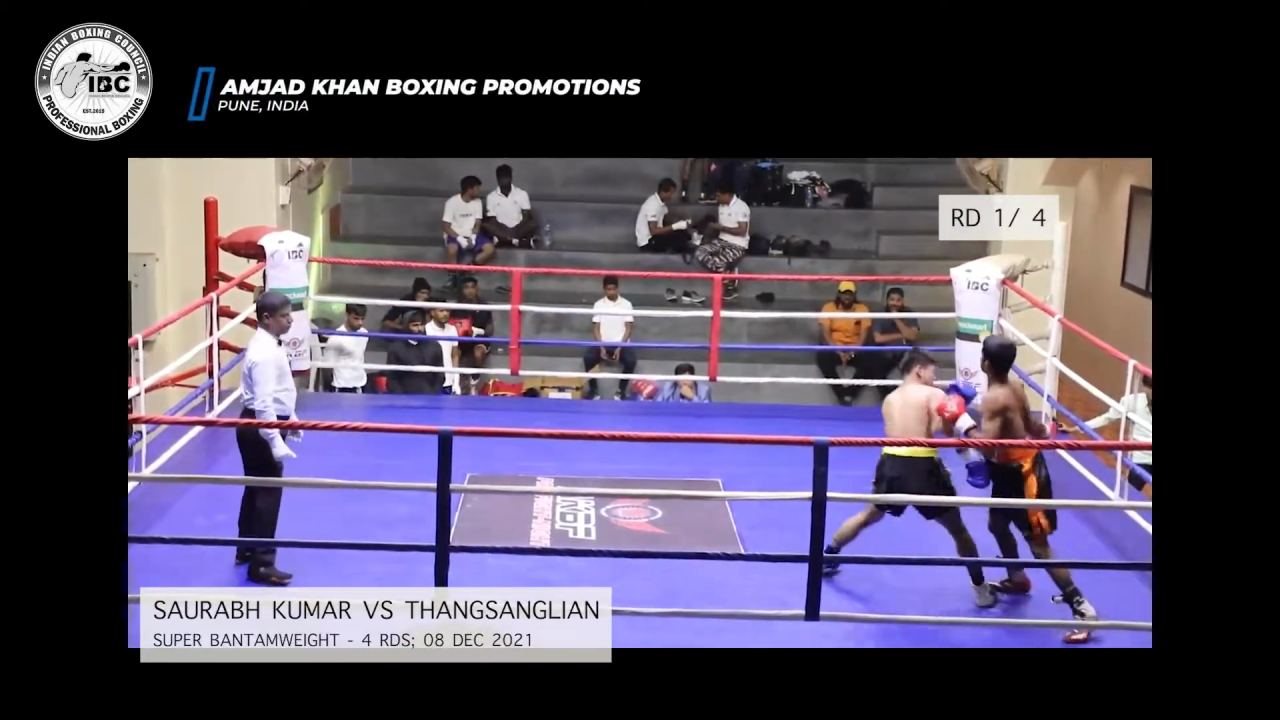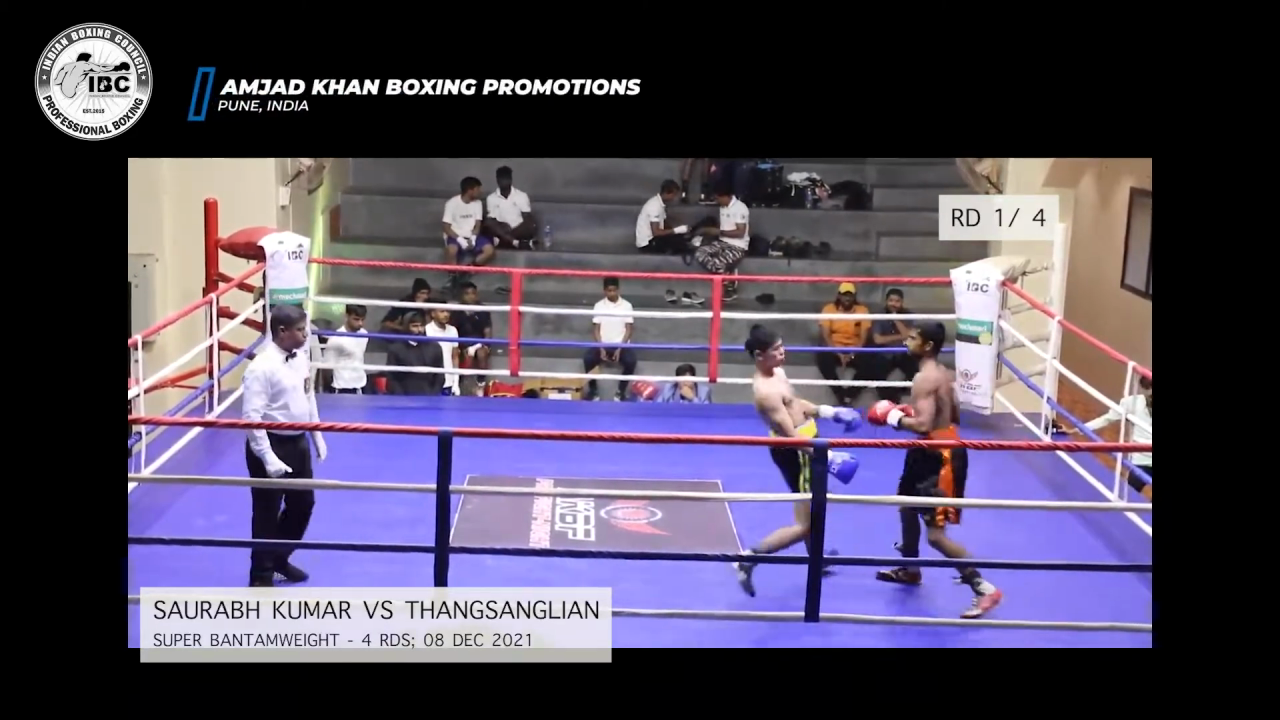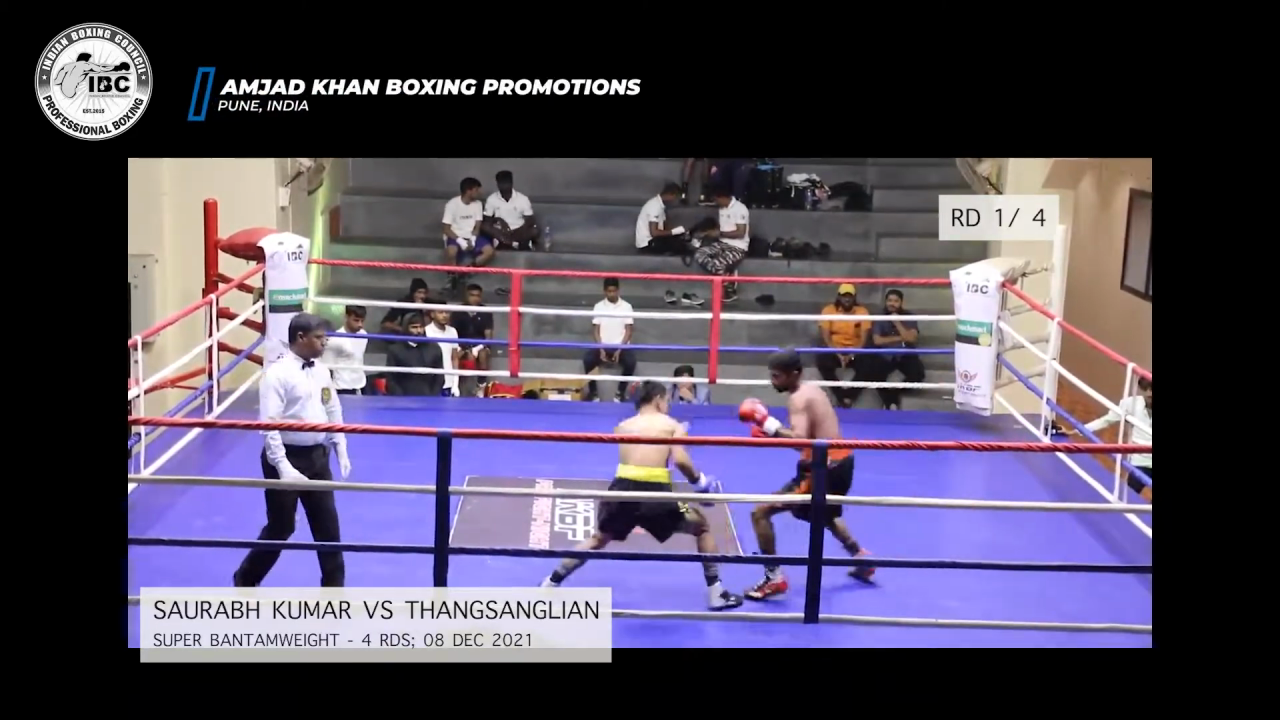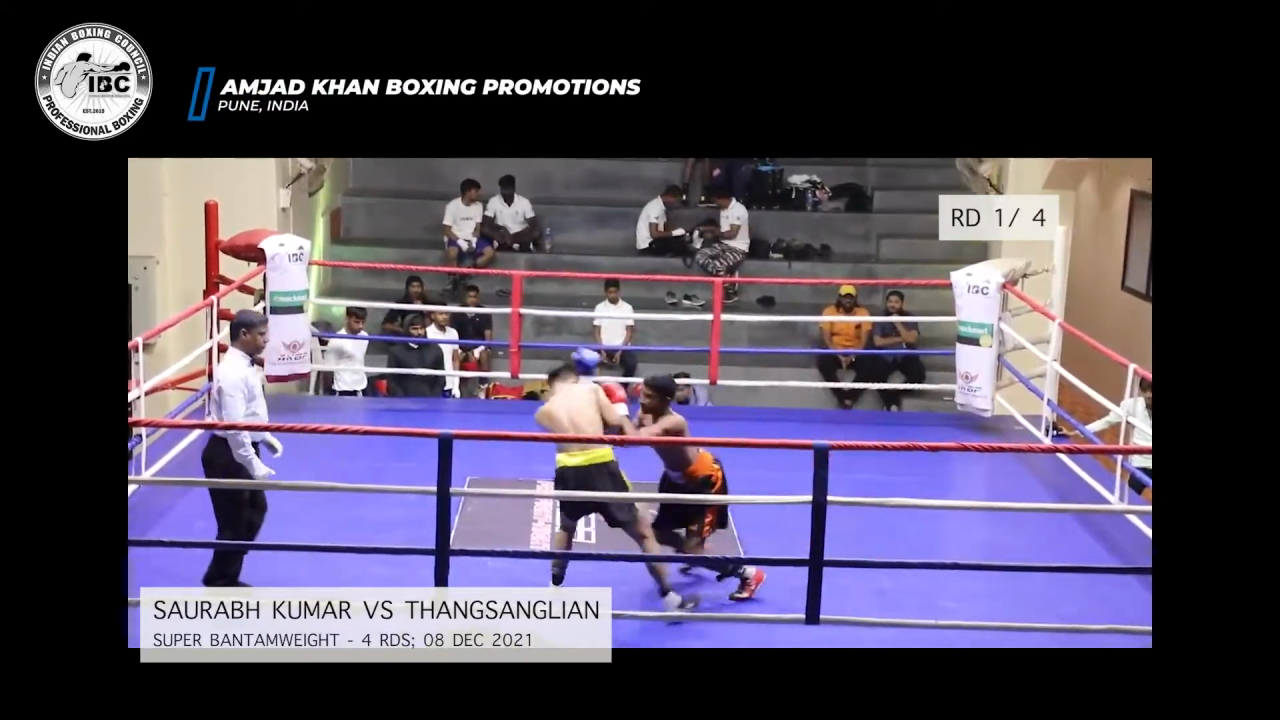
dt=0.5s
person 1, frame 1
left shoulder: (267, 344)
right shoulder: (265, 352)
right elbow: (263, 403)
left wrist: (291, 418)
right wrist: (276, 442)
left hip: (254, 426)
right hip: (261, 428)
left knee: (256, 490)
right knee: (268, 493)
left ankle: (247, 548)
right ankle: (261, 564)
person 1, frame 2
left shoulder: (301, 360)
right shoulder: (261, 367)
right elbow: (252, 417)
left wrist: (318, 436)
right wrist: (267, 457)
left hip: (298, 442)
right hip: (271, 445)
left knee: (303, 504)
right knee: (267, 513)
left ankle: (280, 557)
right ankle: (261, 579)
person 1, frame 3
left shoulder: (321, 371)
right shoulder: (277, 375)
left elbow: (334, 413)
right elbow: (268, 425)
left wrist: (341, 450)
right wrist: (283, 466)
left hip: (317, 457)
right hip: (287, 459)
left knee: (328, 526)
right knee: (280, 528)
left ankle: (333, 589)
right ankle: (245, 580)
person 1, frame 4
left shoulder: (243, 366)
right shoulder: (232, 372)
right elbow: (235, 424)
left wrist: (267, 437)
right wrist: (254, 465)
left hip: (241, 452)
right hip: (229, 455)
left knee: (254, 512)
right knee: (234, 523)
left ankle: (223, 576)
right ankle: (221, 590)
person 2, frame 1
left shoulder: (994, 399)
right shoulder: (1013, 390)
left elbow: (986, 446)
right elbow: (1033, 429)
left hip: (1022, 470)
right hip: (1008, 467)
left knee: (1039, 548)
right knee: (996, 525)
left ankle: (1083, 610)
right ankle: (1017, 578)
person 2, frame 2
left shoulder: (925, 378)
right shoulder: (942, 373)
left elbow: (924, 426)
right elbow: (953, 417)
left wrist: (893, 417)
right wrist: (908, 414)
left hip: (939, 456)
right hip: (935, 453)
left knee: (936, 533)
right knee: (907, 509)
left ankle: (984, 590)
right ankle: (908, 570)
person 2, frame 3
left shoulder: (798, 398)
right shoulder: (813, 391)
left elbow: (798, 438)
left wrist: (767, 423)
right wrist: (771, 429)
left hip: (824, 467)
right hip: (841, 463)
left knee: (760, 514)
right knee: (826, 517)
left ankle: (774, 579)
right ankle: (862, 561)
person 2, frame 4
left shoulder: (672, 422)
right shoulder: (646, 414)
left hip: (705, 480)
right hip: (677, 478)
left knee: (692, 548)
right knee: (661, 534)
left ankle: (749, 574)
person 3, frame 1
left shoulder: (889, 400)
right shoulder: (935, 395)
right elbow: (938, 431)
left hip: (890, 464)
right hip: (923, 466)
left knee: (868, 517)
right knee: (958, 529)
left ankle: (828, 560)
right ankle: (982, 590)
person 3, frame 2
left shoulder: (775, 374)
right shoulder: (766, 391)
right elbow: (790, 434)
left wrist: (829, 412)
right wrist: (828, 455)
left hip: (801, 449)
right hip: (795, 452)
right knee: (805, 526)
right ankle: (747, 563)
person 3, frame 3
left shoulder: (623, 426)
right shoulder: (671, 425)
right elbow: (682, 461)
right wrist: (700, 481)
left hip: (621, 489)
right hip: (654, 492)
left knee: (597, 540)
right knee: (702, 527)
left ankle: (552, 583)
right ankle: (717, 593)
person 3, frame 4
left shoulder: (543, 413)
right shoulder: (591, 390)
right elbow: (617, 422)
left hip: (569, 475)
right hip: (604, 471)
left knee: (566, 529)
right knee: (643, 535)
left ankle: (555, 588)
right ankle: (670, 598)
